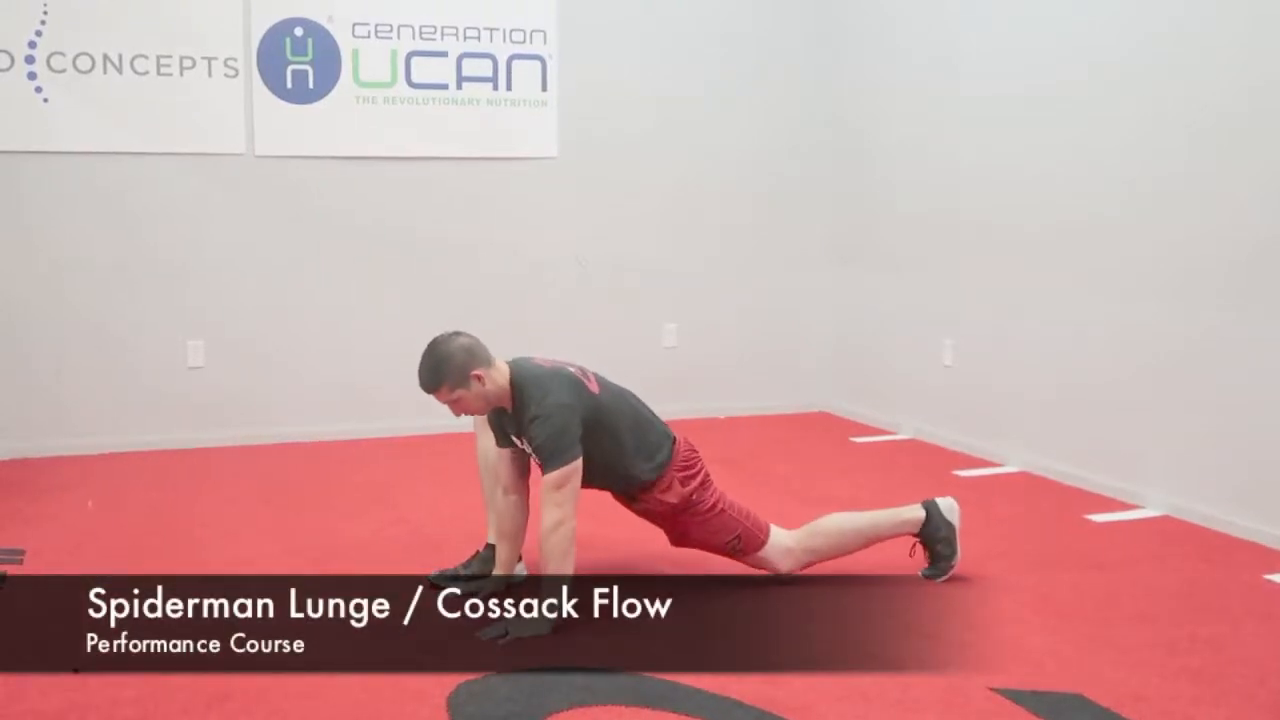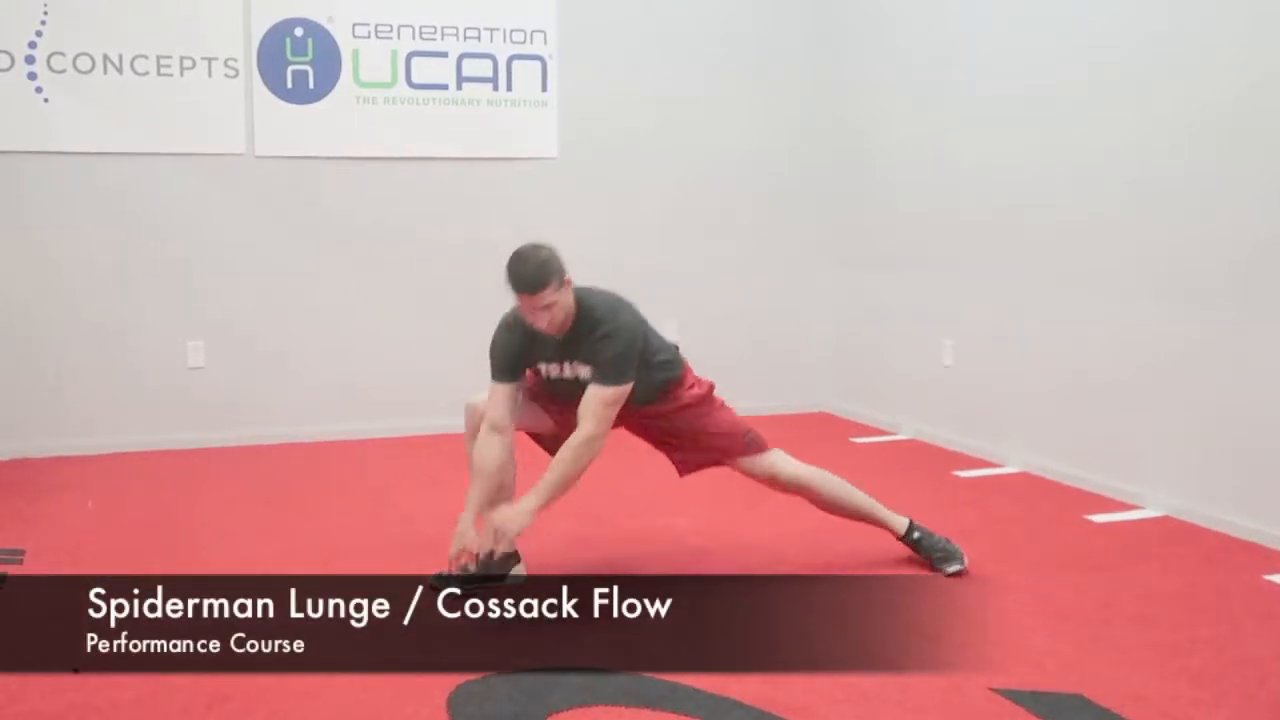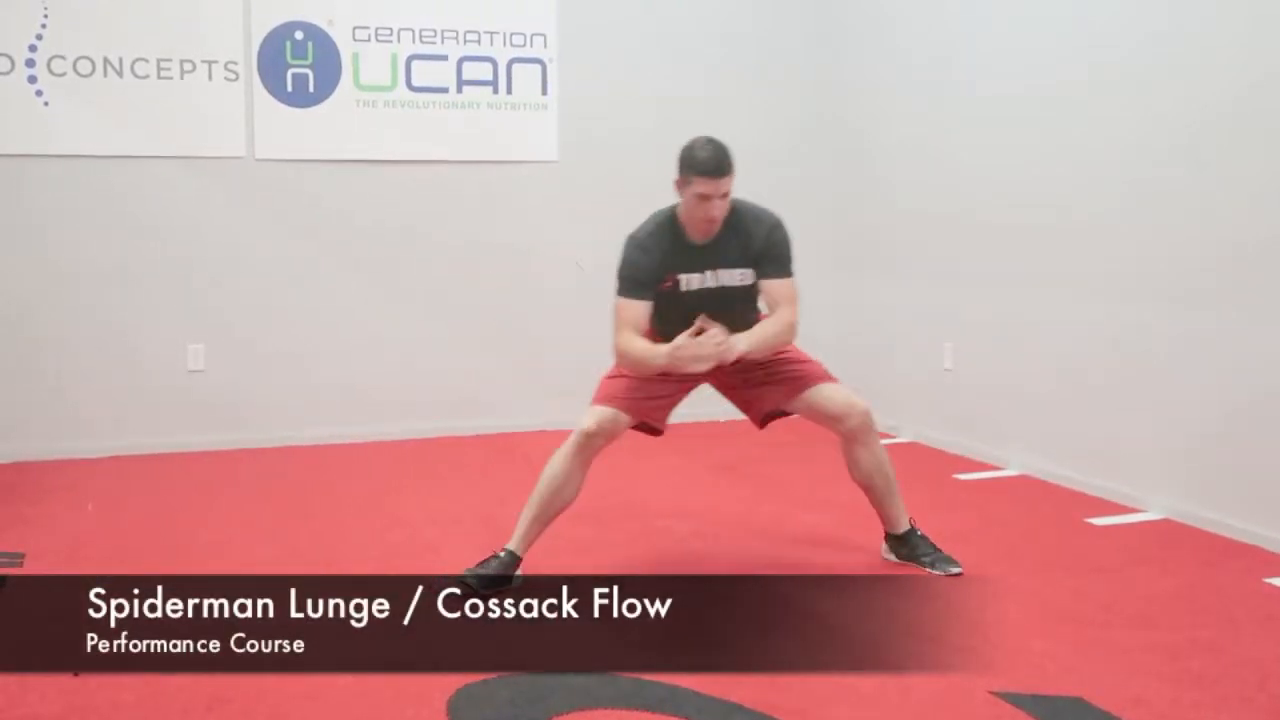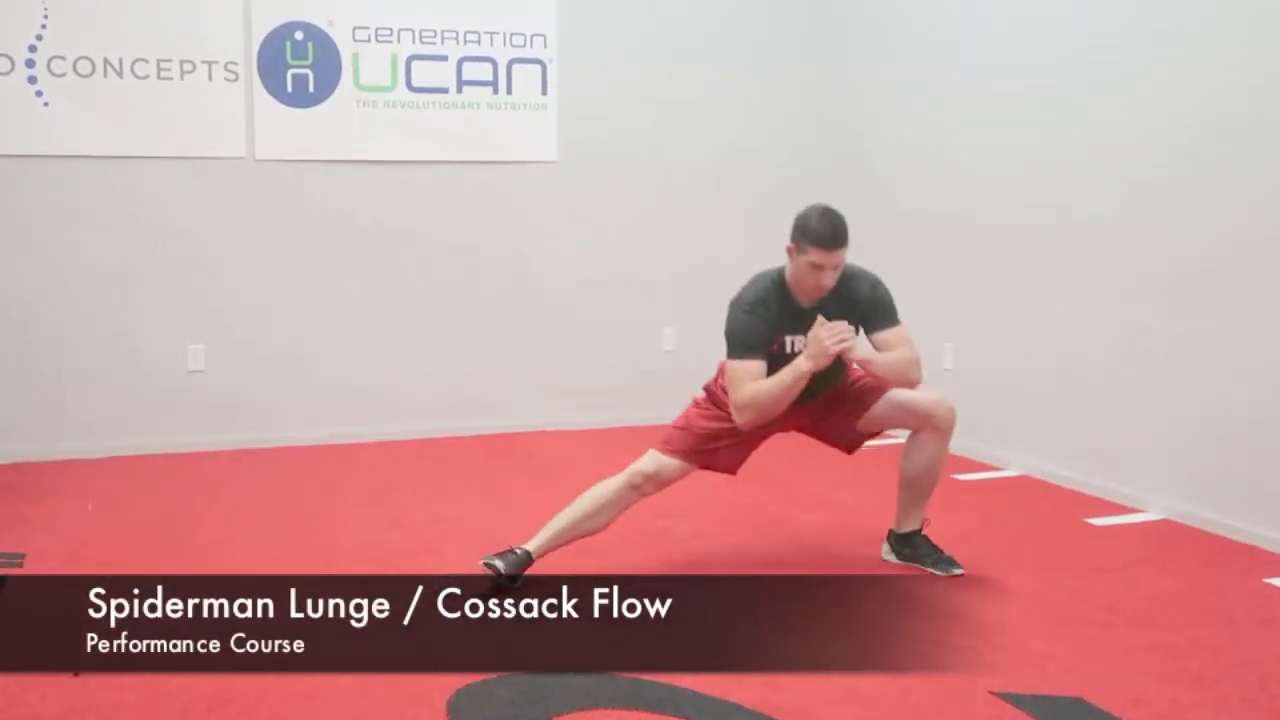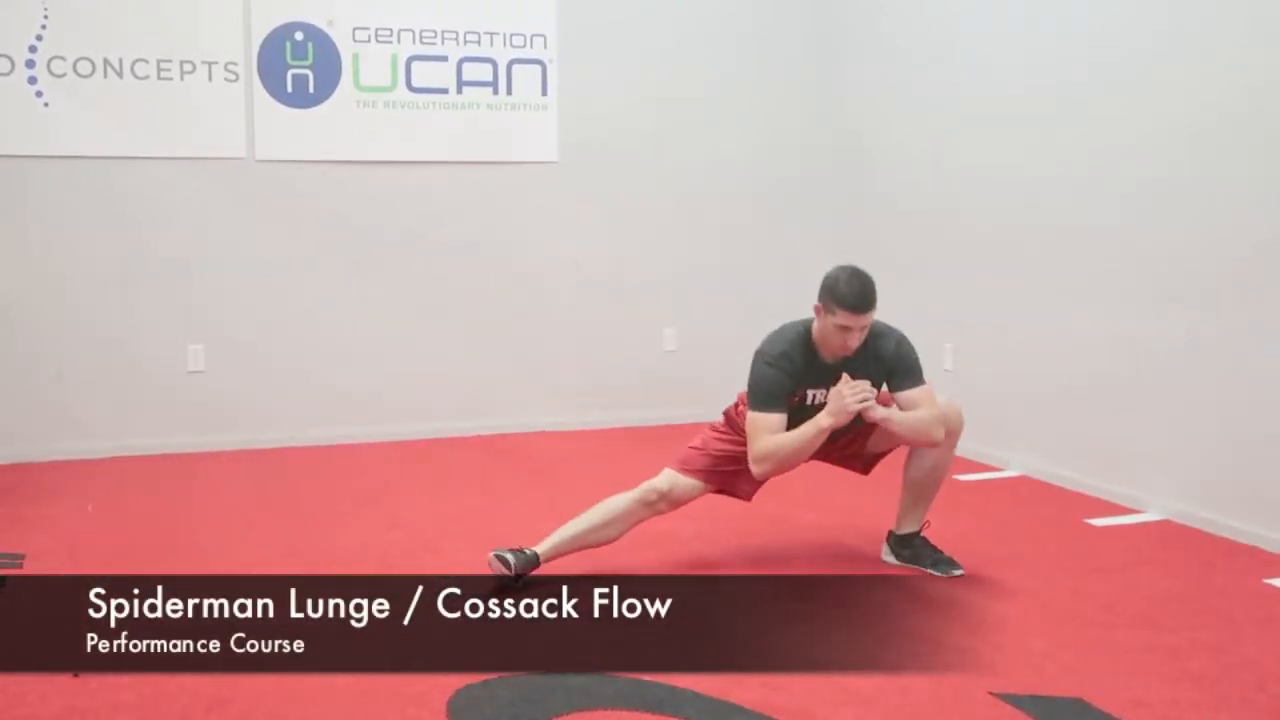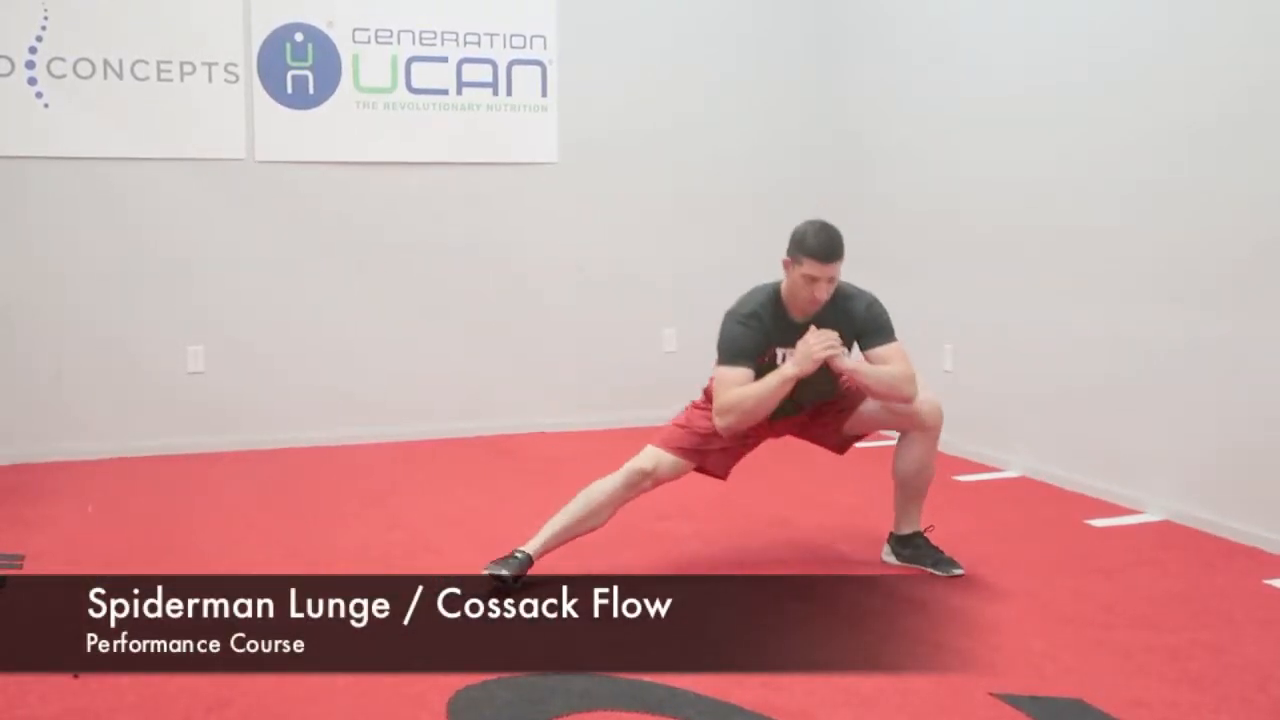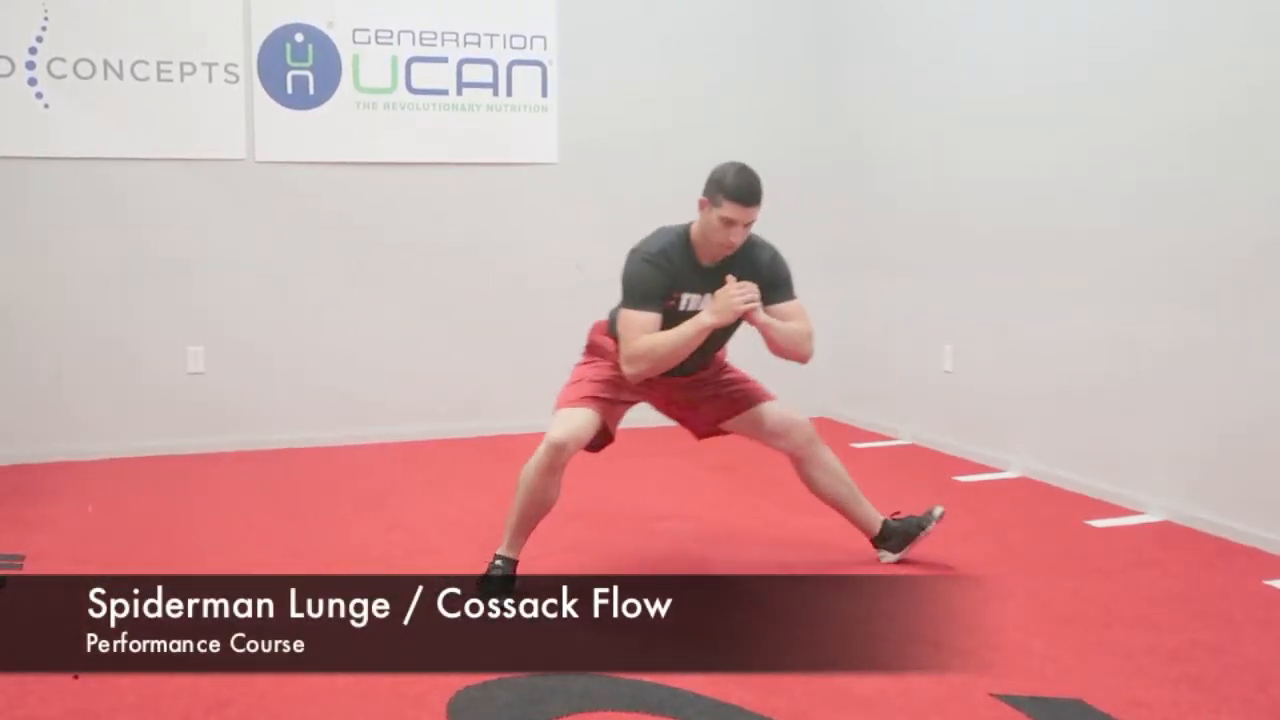
dt=0.4s
person 1, frame 1
left shoulder: (548, 407)
right shoulder: (504, 392)
left elbow: (559, 519)
right elbow: (509, 489)
right wrist: (501, 578)
left hip: (663, 480)
right hip: (627, 464)
left knee: (787, 553)
right knee: (485, 439)
left ankle: (925, 517)
right ankle: (493, 557)
person 1, frame 2
left shoulder: (614, 322)
right shoulder: (511, 333)
left elbow: (591, 436)
right elbow: (496, 430)
left wrist: (525, 509)
right wrist: (471, 518)
left hip: (664, 395)
right hip: (579, 395)
left knee: (780, 471)
right knee: (480, 413)
left ankle: (909, 531)
right ankle: (500, 558)
person 1, frame 3
left shoulder: (762, 230)
right shoulder: (645, 244)
left elbow: (784, 321)
right elbow: (627, 343)
left wrist: (738, 344)
right wrist: (672, 357)
left hip: (749, 344)
right hip: (664, 349)
left knee: (854, 415)
right knee: (589, 433)
left ankle: (902, 536)
right ankle: (512, 557)
person 1, frame 4
left shoulder: (864, 290)
right shoulder: (754, 305)
left elbow: (909, 371)
right elbow: (745, 411)
left wrist: (860, 353)
right wrist: (808, 361)
left hip: (830, 391)
right hip: (747, 400)
left knee: (937, 413)
right knee: (644, 475)
left ankle: (905, 538)
right ankle: (524, 554)
person 1, frame 5
left shoulder: (889, 347)
right shoulder: (778, 355)
left elbow: (932, 430)
right elbow: (762, 462)
left wrist: (878, 411)
right wrist: (827, 418)
left hip: (844, 425)
right hip: (763, 433)
left knee: (949, 419)
right knee: (659, 493)
left ankle: (905, 538)
right ankle: (532, 556)
person 1, frame 6
left shoulder: (860, 307)
right shoulder: (748, 316)
left elbow: (905, 387)
right elbow: (726, 416)
left wrist: (846, 362)
right wrist: (794, 366)
left hip: (819, 401)
right hip: (740, 404)
left knee: (925, 413)
right knee: (643, 471)
left ankle: (905, 538)
right ankle: (525, 555)
person 1, frame 7
left shoulder: (762, 260)
right shoulder: (653, 257)
left elbow: (803, 348)
right elbow: (638, 361)
left wrist: (759, 317)
right wrist: (709, 317)
left hip: (699, 369)
right hip: (619, 357)
left knee: (797, 433)
right knee: (561, 441)
left ankle: (883, 534)
right ankle: (505, 560)
